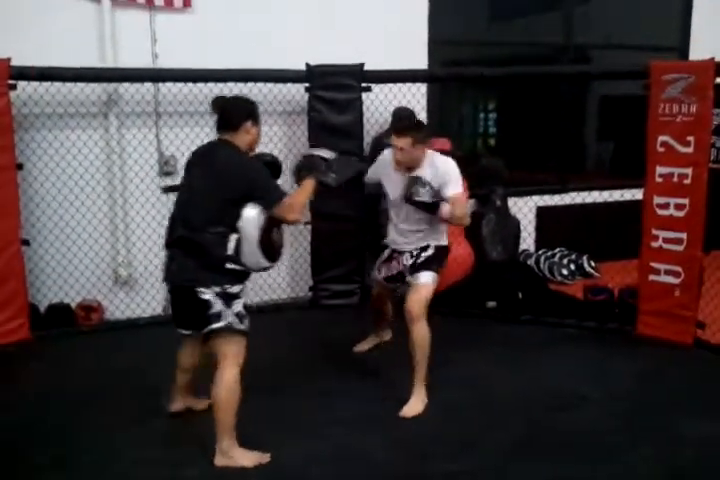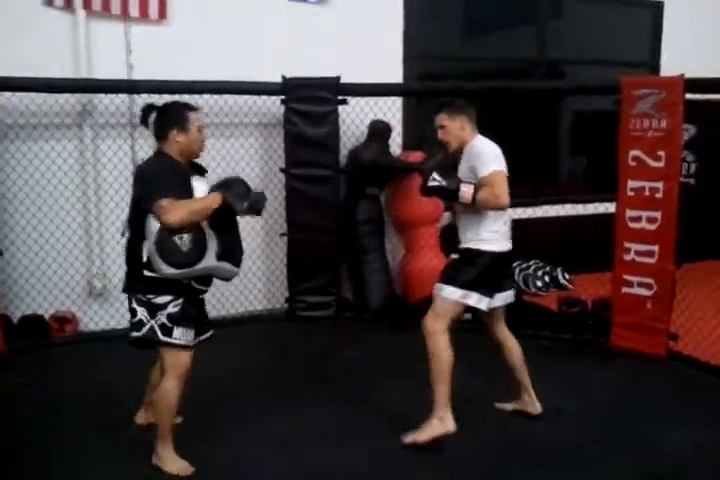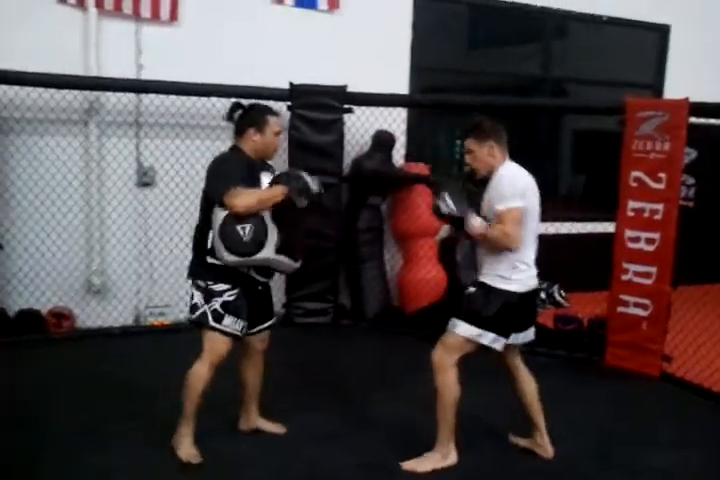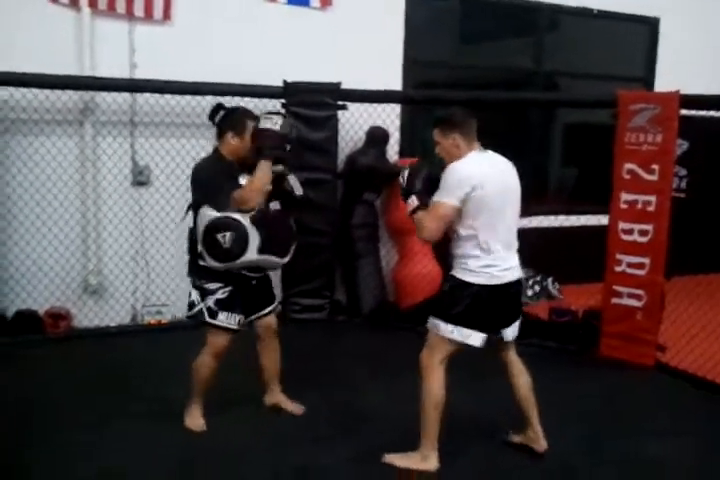
dt=0.7s
person 1, frame 1
left shoulder: (203, 155)
right shoulder: (245, 168)
right elbow: (292, 213)
right wrist: (311, 177)
left hip: (184, 264)
right hip: (212, 273)
left knee: (196, 335)
right knee: (231, 358)
left ankle: (180, 396)
right ankle: (227, 450)
person 1, frame 2
left shoulder: (190, 170)
right shoulder: (155, 172)
left elbow: (201, 213)
right elbow: (173, 215)
left wrist: (226, 199)
right wrist: (220, 196)
left hip: (181, 281)
right hip: (157, 285)
left knee: (171, 355)
right knee: (178, 365)
left ankle: (149, 409)
right ankle: (163, 449)
person 1, frame 3
left shoulder: (261, 169)
right shoulder: (227, 165)
left elbow: (265, 212)
right elbow: (240, 203)
right wrist: (284, 188)
left hip: (253, 273)
right hip: (219, 275)
left knee: (257, 345)
right knee: (215, 352)
left ankle: (250, 415)
right ankle: (185, 431)
person 1, frame 4
left shoulder: (248, 165)
right shoulder: (208, 171)
left elbow: (265, 201)
right elbow: (248, 201)
right wrist: (267, 159)
left hip: (252, 266)
right hip: (218, 273)
left knee: (268, 328)
right knee: (218, 343)
left ankle: (274, 392)
right ankle: (194, 406)
person 2, frame 1
left shoulder: (444, 167)
right shoulder: (387, 160)
left elbow: (462, 218)
right elbow: (365, 182)
left wrist: (440, 205)
left hip: (430, 247)
right hip: (397, 245)
left knee: (414, 310)
right knee: (378, 295)
left ankle: (419, 393)
right ankle: (382, 331)
person 2, frame 2
left shoulder: (481, 149)
right shoulder: (471, 153)
left elbow: (500, 198)
left wrist: (457, 190)
right wrist: (447, 186)
left hip: (482, 254)
right hip: (493, 253)
left knee: (434, 324)
right knee: (497, 327)
left ankle: (441, 416)
right ankle: (528, 398)
person 2, frame 3
left shoulder: (506, 179)
right shoulder: (515, 177)
left elbow: (509, 238)
left wrist: (471, 222)
right wrist: (476, 221)
left hip: (500, 291)
right hip: (522, 289)
left knee: (443, 358)
right knee: (514, 361)
left ankle: (445, 449)
right ankle: (541, 440)
person 2, frame 4
left shoulder: (459, 171)
right shoulder: (505, 166)
left elbow: (429, 231)
left wrist: (413, 197)
left hip: (474, 284)
right hip: (510, 279)
left knee: (431, 360)
right knee: (509, 354)
left ankle: (427, 454)
right ankle: (535, 433)
person 3, frame 1
left shoulder: (379, 140)
left hip: (376, 199)
right hip: (391, 201)
left knee: (379, 245)
right knee: (396, 245)
left ankle: (383, 289)
right ankle: (399, 293)
person 3, frame 2
left shoulder: (355, 153)
right shoulder: (378, 154)
right elbow: (396, 167)
right wrist: (420, 167)
left hip: (352, 208)
right hip: (367, 208)
left knee: (356, 255)
right knee: (372, 254)
left ankle: (363, 302)
right ankle: (378, 302)
person 3, frame 3
left shoulder: (359, 161)
right shoulder: (380, 163)
right elbow: (399, 177)
right wrist: (426, 179)
left hip: (353, 216)
right hip: (368, 217)
left knee: (355, 263)
right knee: (371, 263)
left ankle: (359, 310)
right ankle: (374, 310)
person 3, frame 4
left shoulder: (353, 158)
right shoulder: (374, 159)
right elbow: (391, 173)
left hip: (348, 212)
right hip: (363, 212)
left knee: (349, 259)
right knee: (367, 257)
left ankle: (355, 305)
right ankle: (371, 305)
